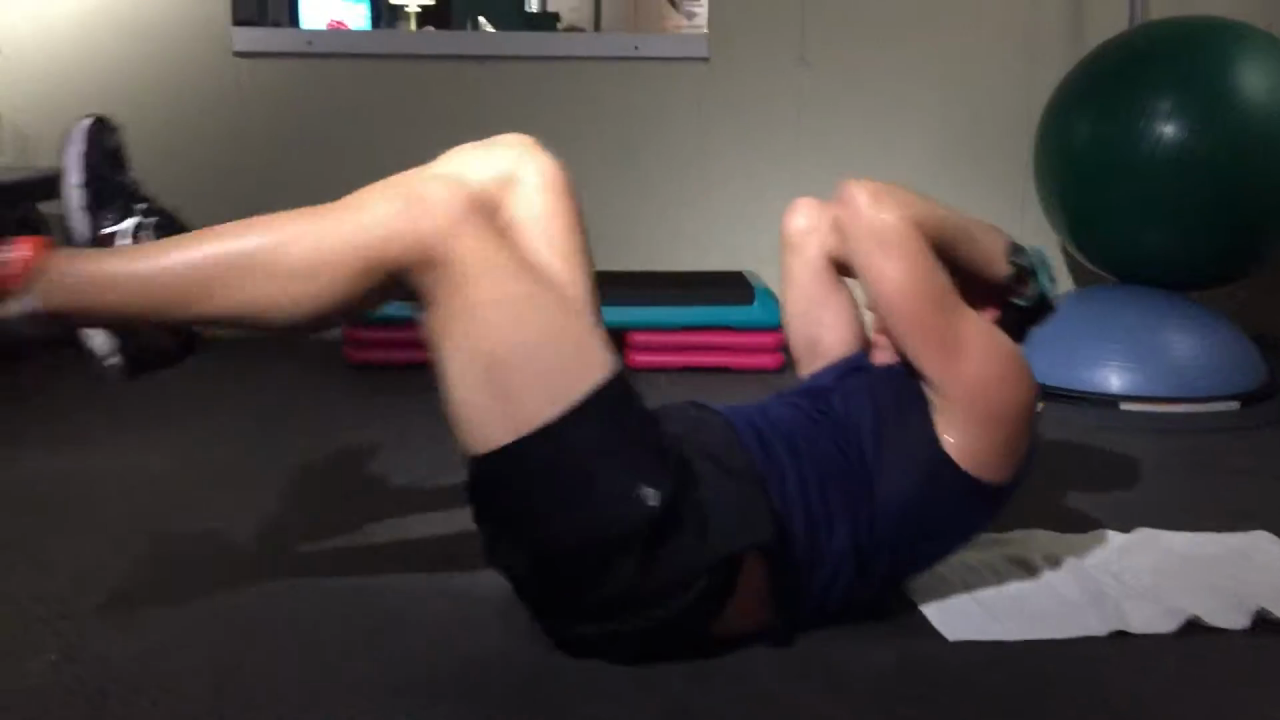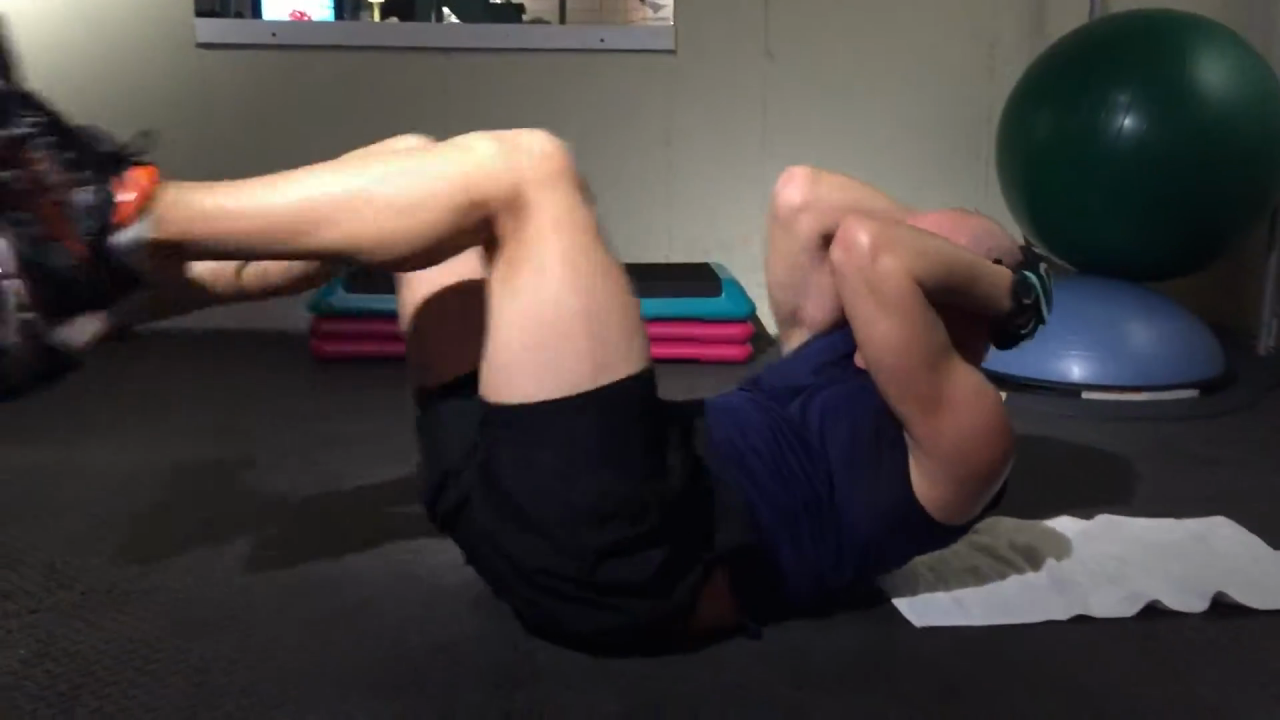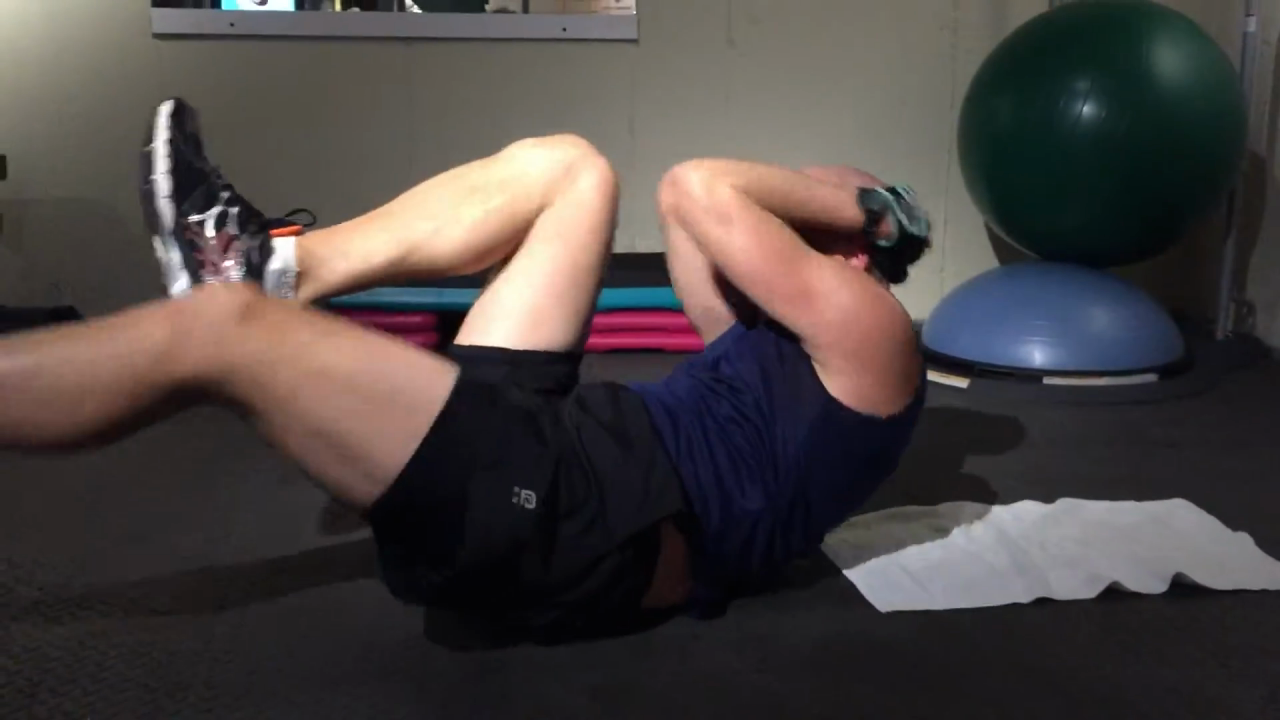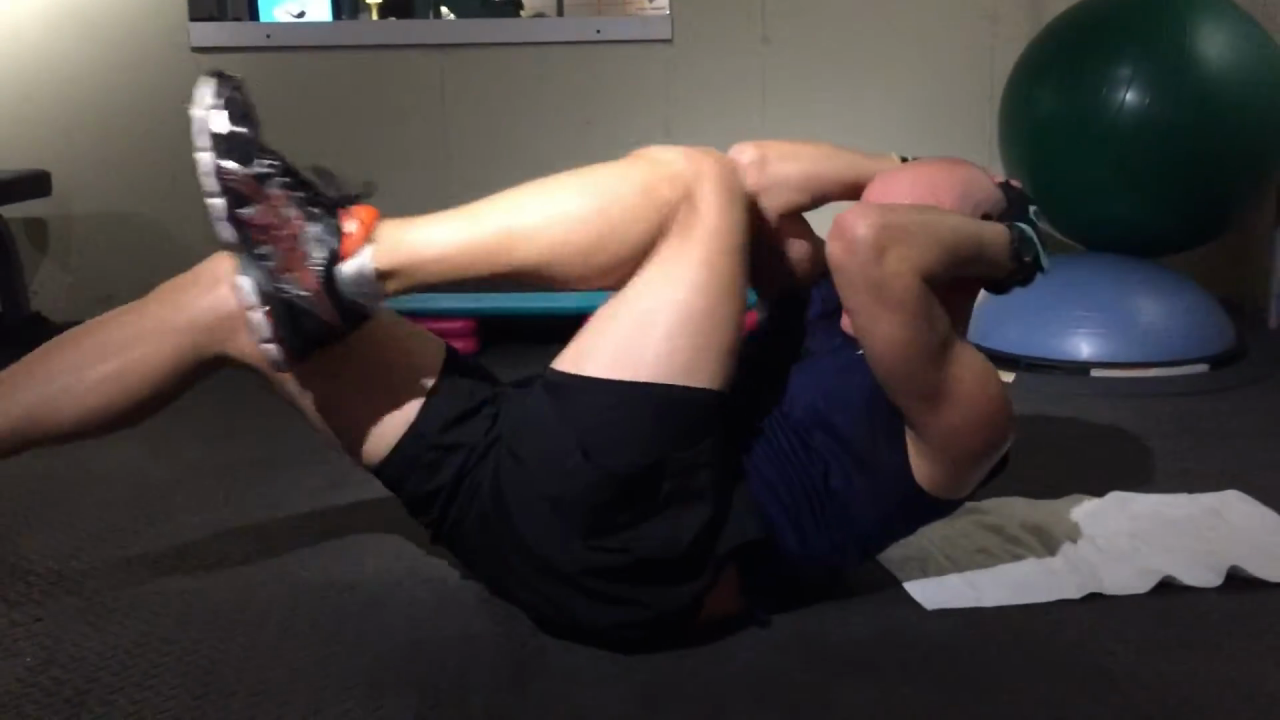
dt=1s
person 1, frame 1
left shoulder: (988, 393)
right shoulder: (874, 377)
left elbow: (866, 211)
right elbow: (807, 227)
left wrist: (988, 255)
left hip: (653, 547)
right hip: (631, 493)
left knee: (442, 222)
right knee: (507, 170)
right ankle: (149, 260)
person 1, frame 2
left shoulder: (962, 438)
right shoulder: (848, 350)
left elbow: (868, 250)
right elbow: (803, 197)
left wrist: (990, 284)
right wrist: (935, 229)
left hip: (609, 544)
right hip: (540, 485)
left knee: (521, 172)
right knee: (414, 164)
left ankle: (129, 214)
right ankle: (96, 286)
person 1, frame 3
left shoulder: (868, 331)
right shoulder: (788, 342)
left elbow: (698, 191)
right elbow: (695, 221)
left wrist: (850, 204)
right wrist: (844, 203)
left hip: (578, 525)
right hip: (545, 450)
left knee: (215, 332)
right knee: (567, 167)
right ankle: (281, 267)
person 1, frame 4
left shoulder: (961, 408)
right shoulder: (829, 305)
left elbow: (873, 242)
right elbow: (757, 165)
left wrist: (992, 243)
right wrist: (898, 170)
left hip: (616, 535)
right hip: (525, 474)
left knee: (687, 183)
right knee: (230, 295)
left ankle: (354, 255)
